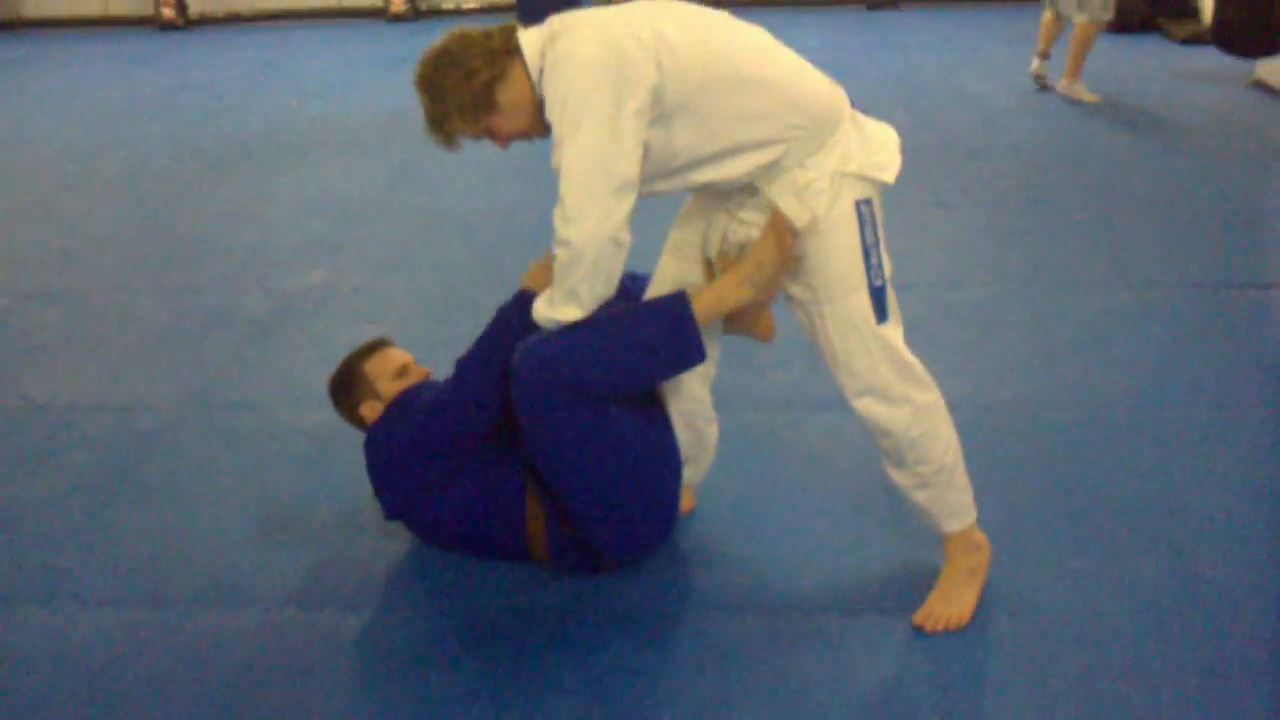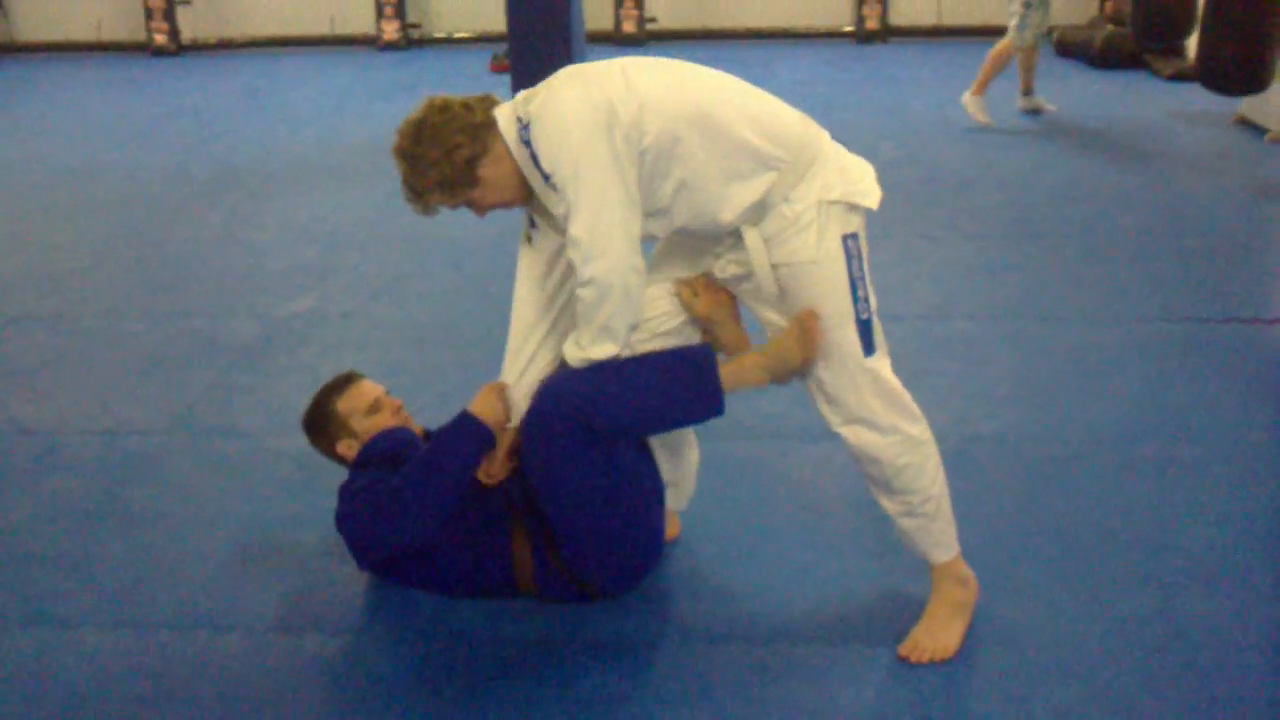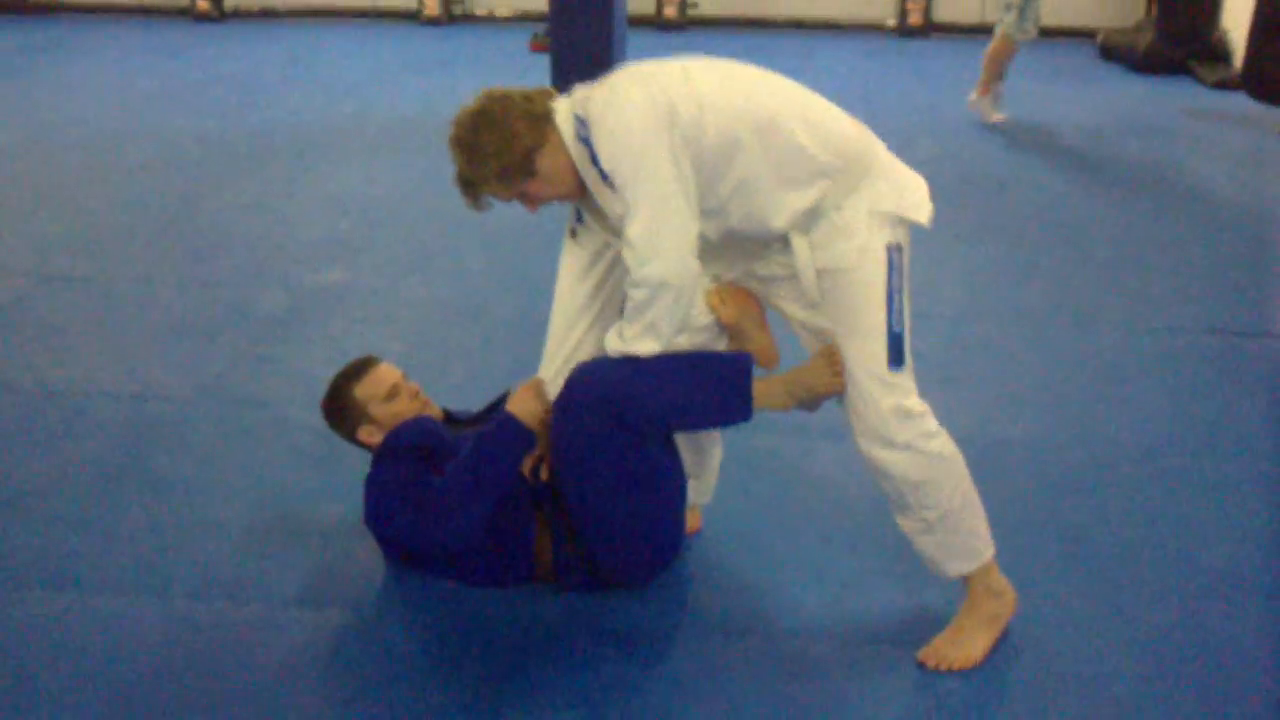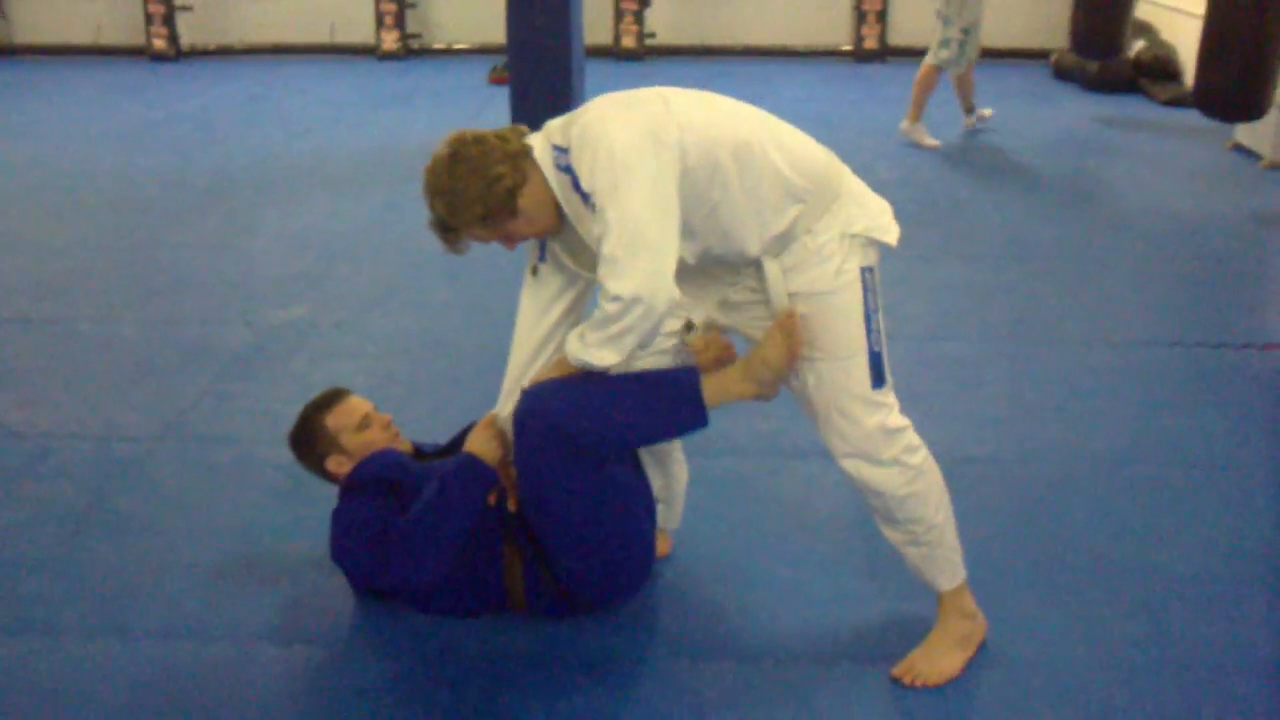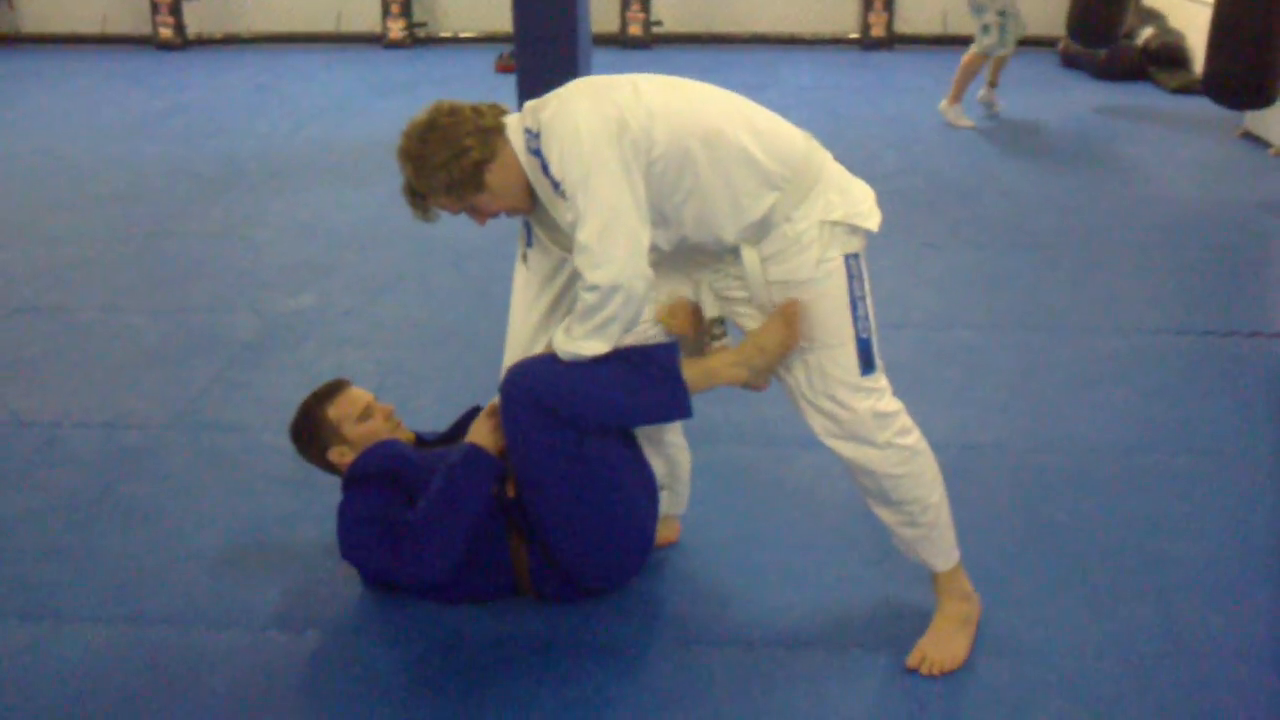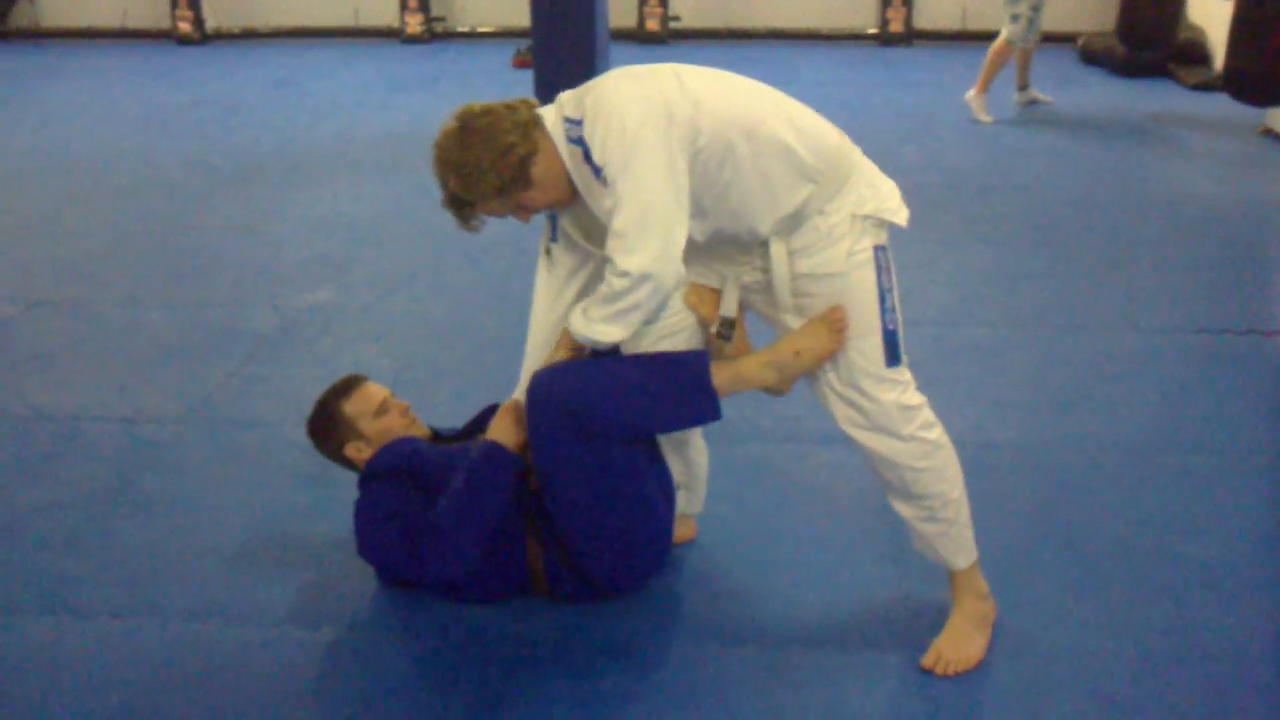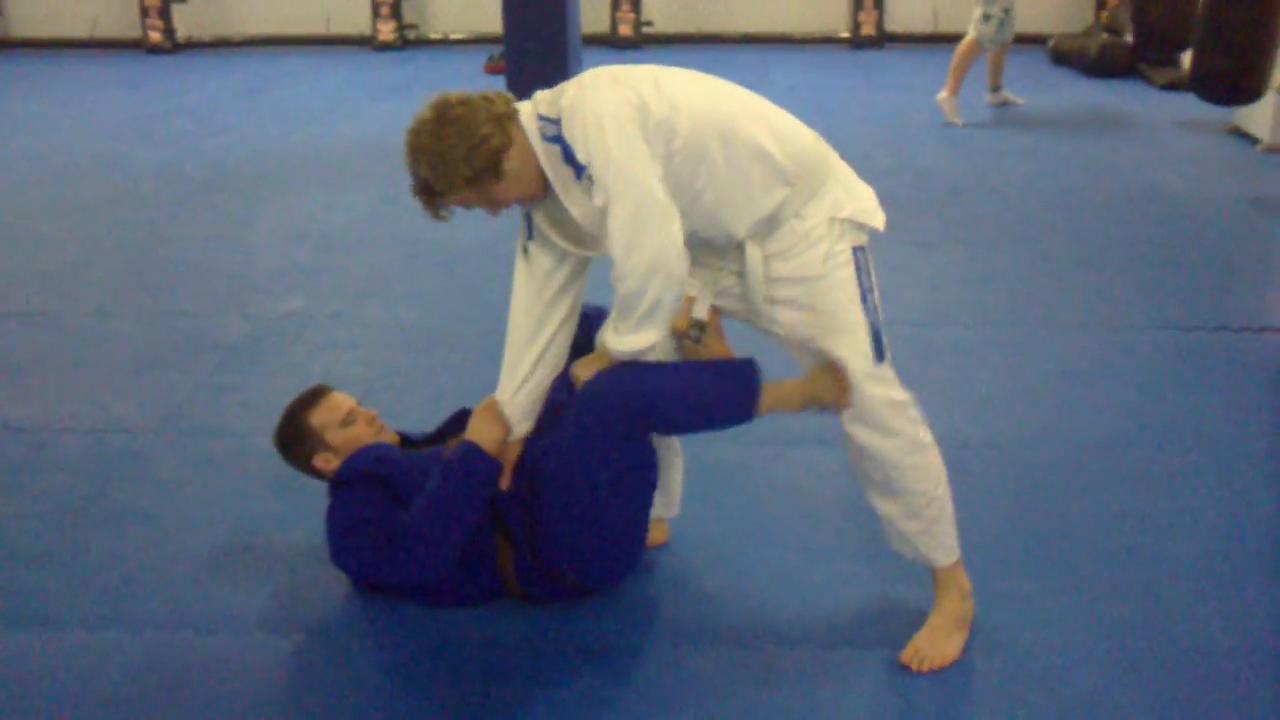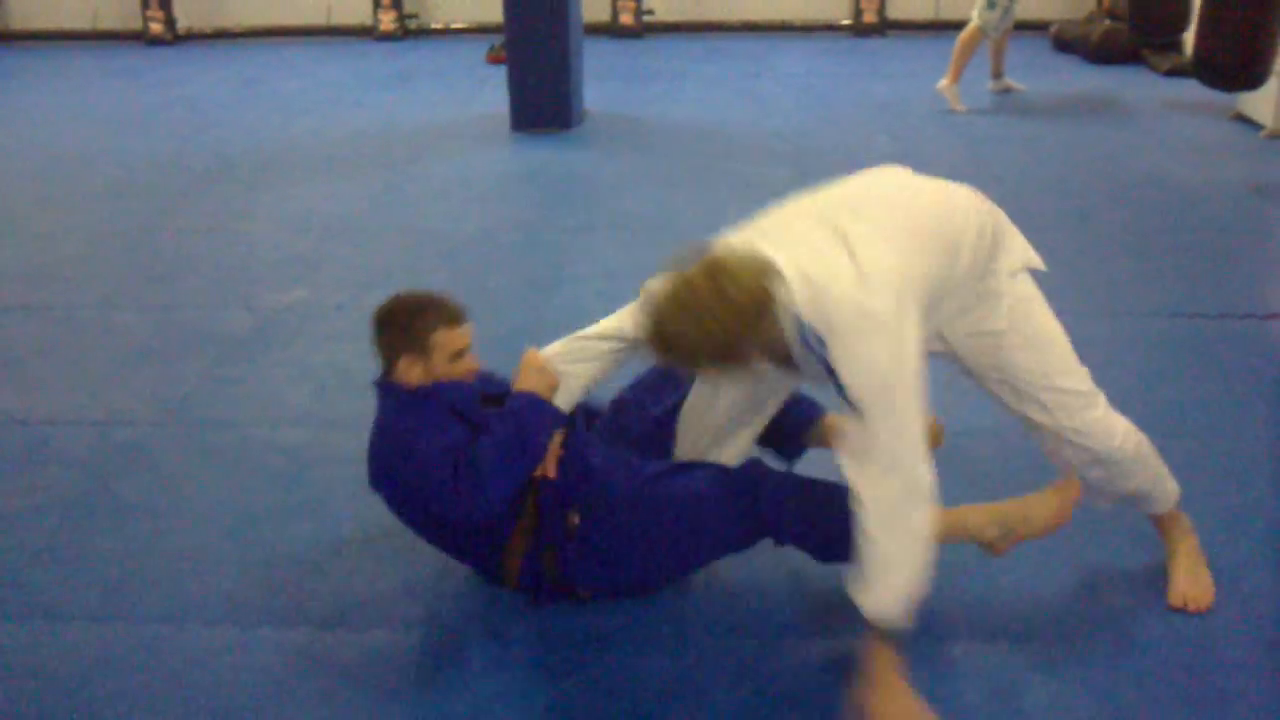
dt=0.5s
person 1, frame 1
left shoulder: (585, 66)
right shoulder: (567, 57)
left elbow: (593, 233)
right elbow: (592, 207)
left wrist: (551, 330)
right wrist: (561, 329)
left hip: (815, 172)
right hip: (738, 178)
left knee: (873, 373)
left ankle: (964, 543)
right ankle: (672, 485)
person 1, frame 2
left shoulder: (566, 123)
right shoulder: (540, 149)
left elbow: (609, 275)
right elbow: (543, 290)
left wrist: (575, 377)
right wrist: (515, 416)
left hip: (798, 202)
right hip: (715, 215)
left knee: (860, 400)
left ankle: (951, 576)
person 1, frame 3
left shoulder: (626, 121)
right shoulder: (591, 149)
left elbow: (662, 275)
right elbow: (586, 285)
left wrist: (614, 367)
left hip: (846, 208)
right hip: (759, 219)
left knee: (884, 416)
right knee: (676, 351)
left ankle: (986, 588)
right ankle: (681, 506)
person 1, frame 4
left shoulder: (608, 148)
right shoulder: (556, 178)
left elbow: (639, 296)
right elbow: (546, 309)
left wrist: (568, 365)
right wrist: (510, 439)
left hip: (812, 234)
left knee: (865, 434)
left ankle: (959, 611)
person 1, frame 5
left shoulder: (576, 136)
right shoulder: (538, 159)
left elbow: (616, 283)
right elbow: (541, 292)
left wrist: (558, 364)
left hip: (796, 221)
left knee: (856, 414)
left ankle: (954, 592)
person 1, frame 6
left shoulder: (622, 122)
right shoulder: (568, 157)
left elbow: (646, 273)
right elbow: (565, 287)
left wrist: (570, 341)
left hip: (823, 216)
left knee: (881, 408)
left ankle: (972, 594)
person 1, frame 7
left shoulder: (595, 120)
right shoulder: (543, 168)
left elbow: (653, 262)
right elbow: (541, 302)
left wrist: (611, 357)
right wrist: (506, 429)
left hip: (800, 218)
right hip: (709, 237)
left knee: (868, 399)
right knee: (633, 366)
left ankle: (952, 590)
person 1, frame 8
left shoulder: (859, 333)
right shoulder: (719, 279)
left elbow: (894, 494)
right elbow: (625, 328)
left wrist: (880, 652)
left hip: (971, 256)
left knee: (1079, 419)
right knee: (726, 392)
left ankle: (1177, 530)
person 2, frame 1
left shoulder: (444, 432)
right shoulder: (397, 447)
right elbow: (473, 394)
right wrist: (528, 300)
left hip: (637, 474)
right hip: (622, 508)
right knee: (540, 363)
left ankle: (730, 307)
right ankle: (735, 289)
person 2, frame 2
left shoulder: (427, 450)
right shoulder: (364, 506)
right elbow: (410, 516)
right wrist: (473, 426)
left hip: (611, 500)
right hip: (600, 548)
right knee: (564, 399)
left ankle: (712, 340)
right ankle: (758, 365)
person 2, frame 3
left shoulder: (451, 431)
right shoulder: (391, 494)
right elbow: (451, 522)
right wrist: (513, 427)
left hip: (636, 492)
right hip: (619, 539)
right knee: (593, 387)
left ankle: (739, 340)
right ankle: (787, 388)
person 2, frame 4
left shoulder: (420, 462)
right shoulder: (359, 526)
right elbow: (416, 562)
right wrist: (475, 465)
left hip: (613, 522)
right hip: (588, 566)
right knee: (545, 409)
left ankle: (710, 360)
right ankle: (742, 381)
person 2, frame 5
left shoulder: (425, 451)
right shoulder: (365, 516)
right elbow: (426, 557)
right wrist: (478, 455)
left hip: (616, 504)
right hip: (598, 541)
right knee: (528, 386)
right ankle: (731, 365)
person 2, frame 6
left shoulder: (436, 447)
right shoulder: (382, 515)
right elbow: (446, 556)
left wrist: (529, 437)
right wrist: (498, 451)
left hip: (633, 499)
right hip: (613, 542)
right knee: (555, 390)
right ankle: (762, 366)
person 2, frame 7
left shoulder: (405, 454)
right shoulder: (354, 524)
right elbow: (424, 557)
left wrist: (505, 443)
right wrist: (478, 454)
left hip: (549, 483)
right hip: (576, 547)
left knee: (578, 329)
right knee: (614, 395)
left ankle: (695, 346)
right ankle: (799, 391)
person 2, frame 8
left shoulder: (448, 395)
right shoulder: (406, 437)
right elbow: (477, 491)
right wrist: (526, 399)
left hip: (589, 484)
right hip: (573, 538)
right knee: (751, 493)
left ankle: (832, 431)
right ankle: (970, 526)
